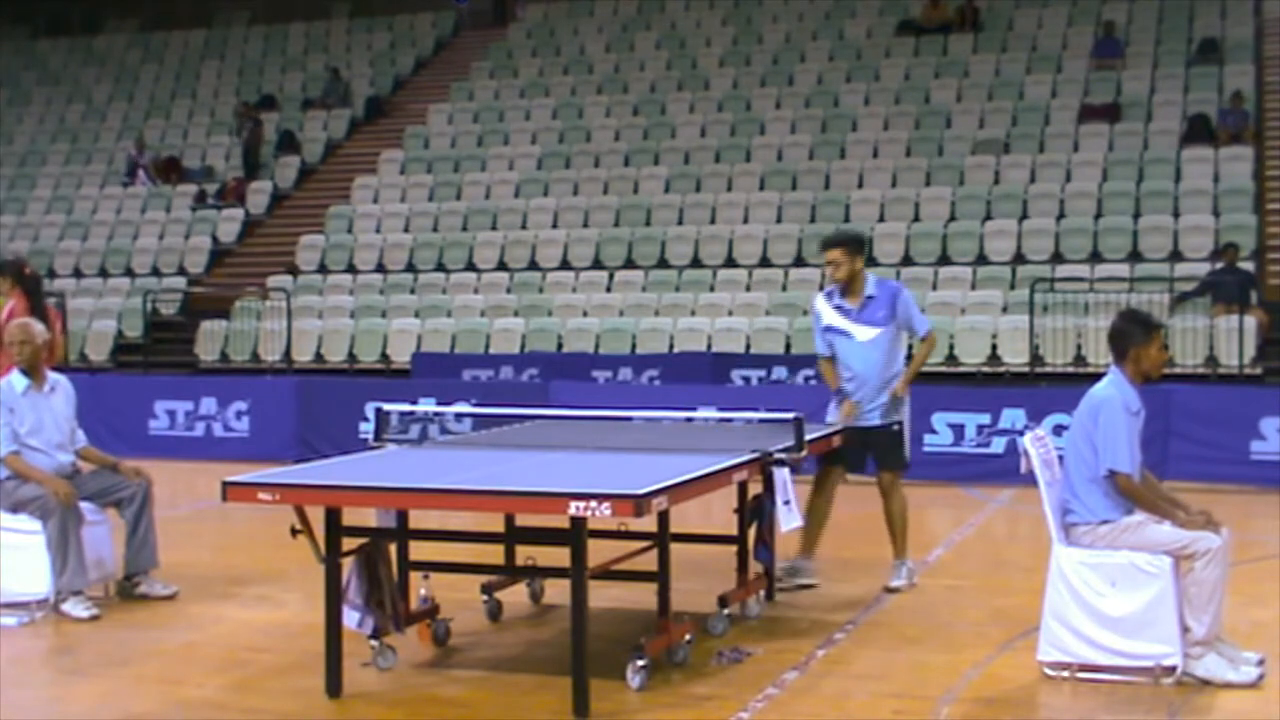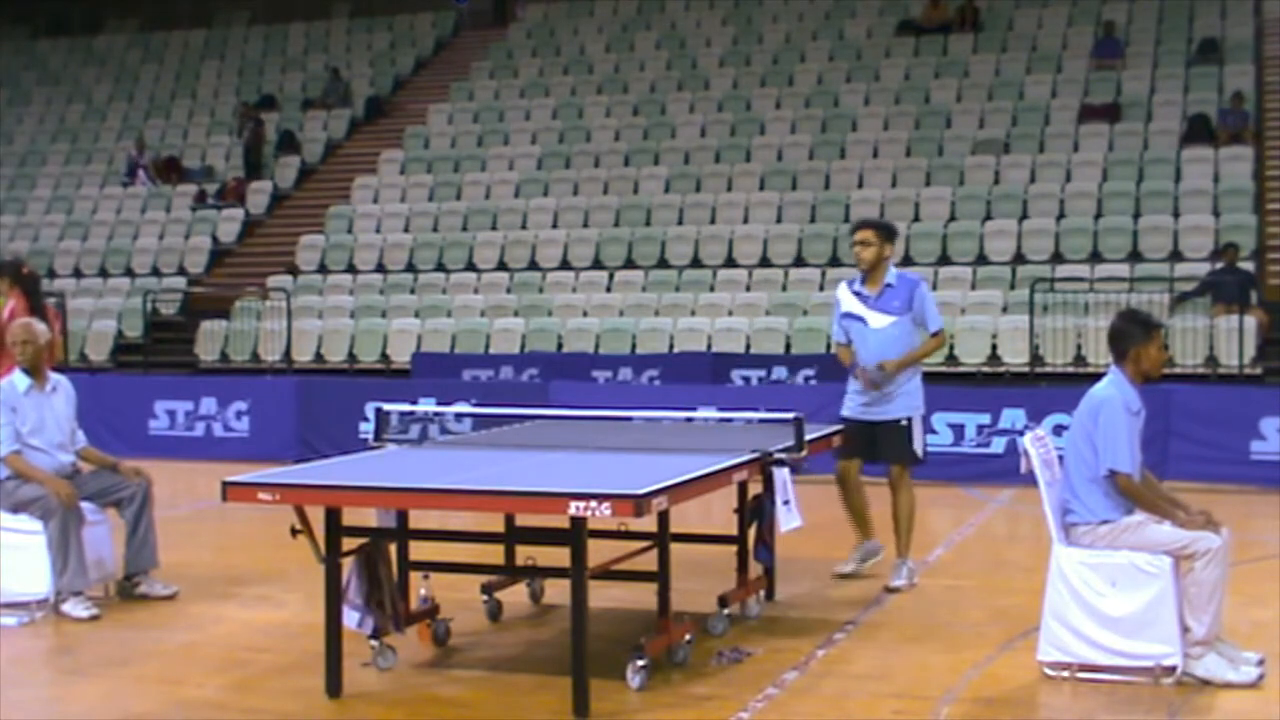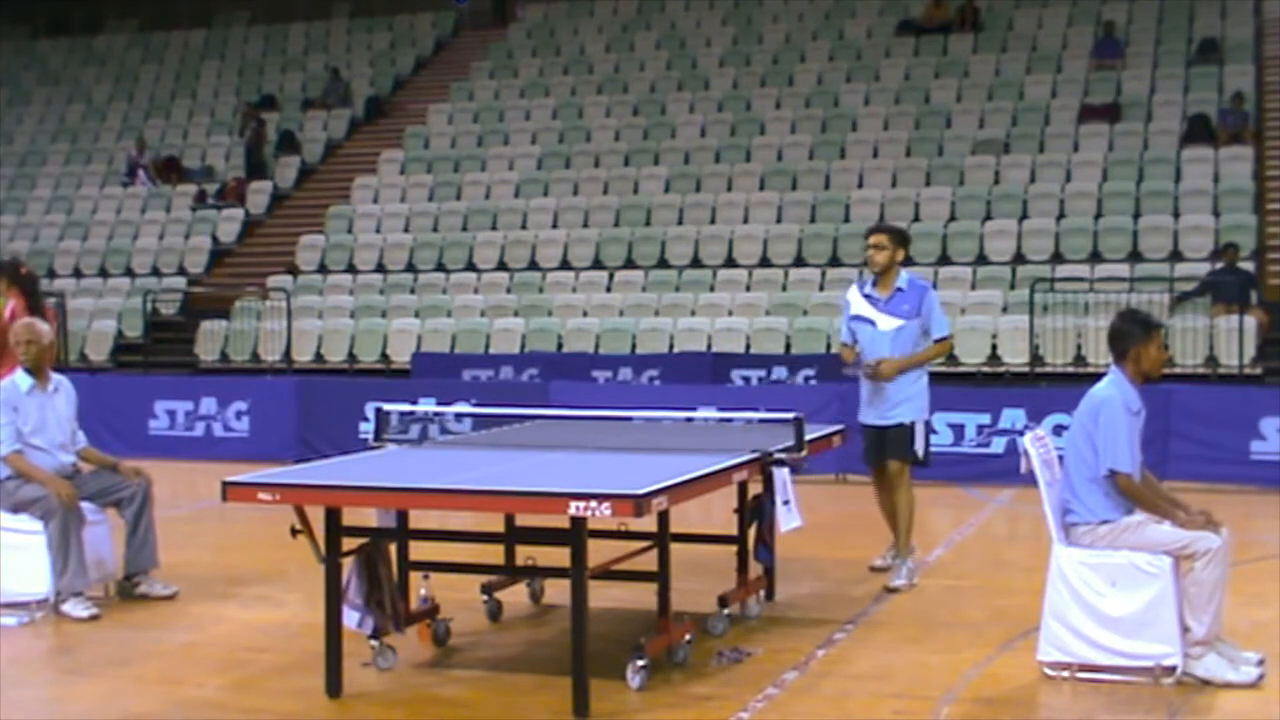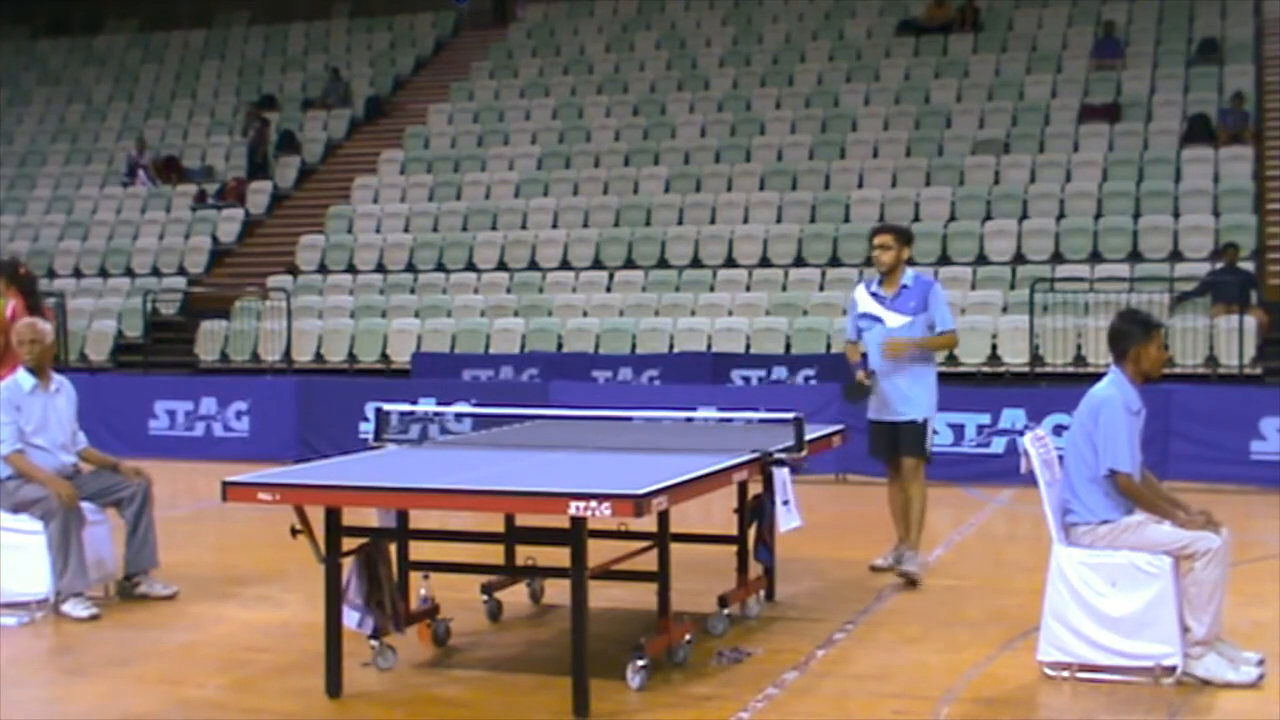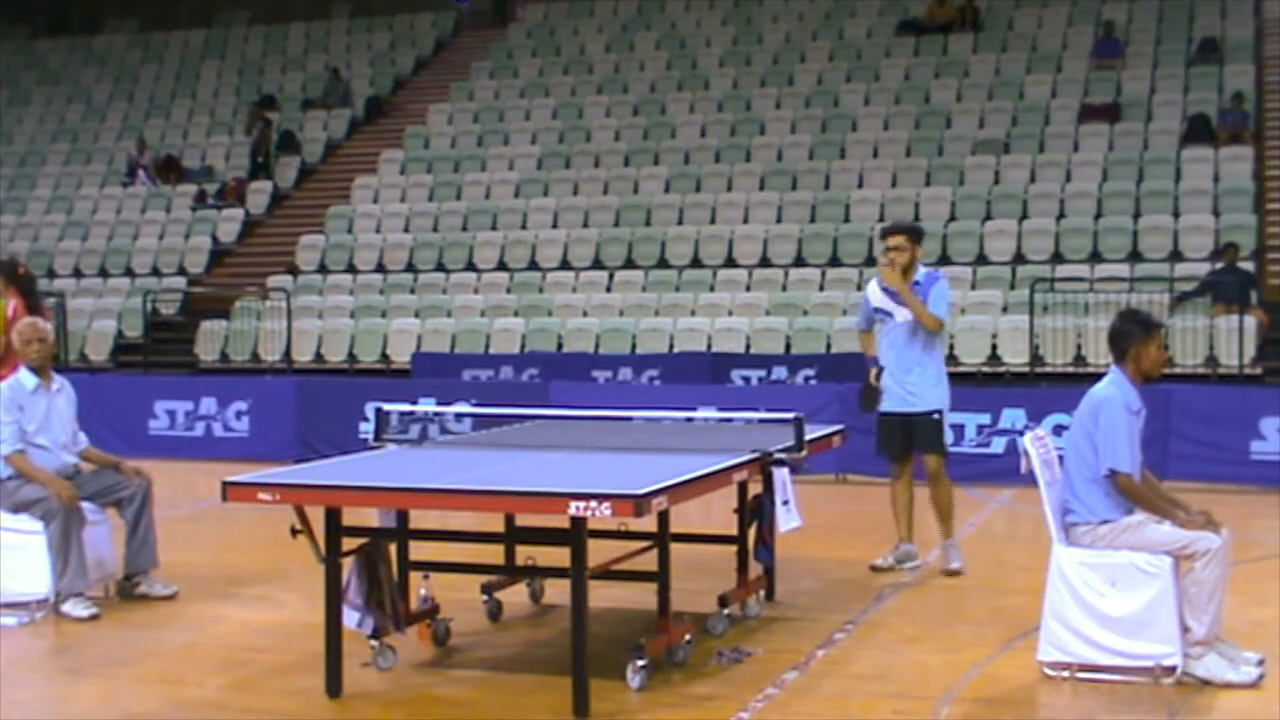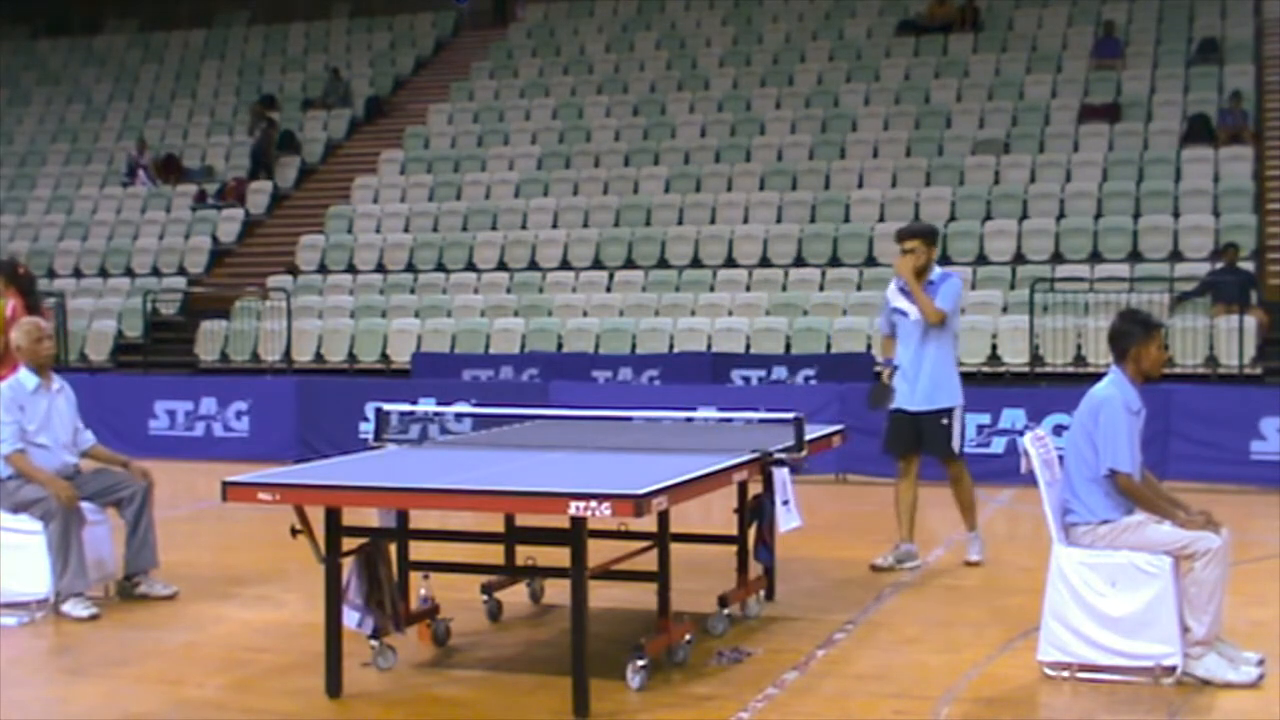
dt=0.2s
person 1, frame 1
left shoulder: (1124, 397)
right shoulder: (1111, 400)
left elbow: (1137, 473)
right elbow: (1123, 482)
left wrist: (1185, 509)
right wrist: (1179, 519)
left hip: (1117, 515)
right hip: (1099, 524)
left knee: (1214, 534)
right knee: (1206, 544)
left ankle: (1206, 638)
right ankle: (1197, 652)
person 1, frame 2
left shoulder: (1124, 397)
right shoulder: (1111, 401)
left elbow: (1138, 472)
right elbow: (1124, 482)
left wrist: (1186, 509)
right wrist: (1179, 519)
left hip: (1117, 515)
right hip: (1098, 524)
left knee: (1214, 534)
right knee: (1206, 543)
left ankle: (1206, 638)
right ankle: (1197, 651)
person 1, frame 3
left shoulder: (1124, 397)
right shoulder: (1111, 400)
left elbow: (1138, 472)
right elbow: (1124, 481)
left wrist: (1186, 509)
right wrist: (1179, 518)
left hip: (1117, 514)
right hip: (1099, 524)
left knee: (1215, 534)
right knee: (1206, 544)
left ankle: (1206, 638)
right ankle: (1196, 651)
person 1, frame 4
left shoulder: (1124, 397)
right shoulder: (1111, 400)
left elbow: (1138, 473)
right elbow: (1124, 482)
left wrist: (1186, 509)
right wrist: (1180, 519)
left hip: (1117, 515)
right hip: (1099, 524)
left knee: (1215, 535)
right knee: (1206, 544)
left ankle: (1206, 638)
right ankle: (1197, 652)
person 1, frame 5
left shoulder: (1125, 397)
right shoulder: (1111, 400)
left elbow: (1138, 472)
right elbow: (1124, 481)
left wrist: (1186, 509)
right wrist: (1180, 519)
left hip: (1117, 515)
right hip: (1099, 524)
left knee: (1215, 534)
right knee: (1206, 544)
left ankle: (1205, 638)
right ankle: (1197, 652)
person 1, frame 6
left shoulder: (1125, 397)
right shoulder: (1112, 400)
left elbow: (1138, 472)
right elbow: (1124, 481)
left wrist: (1186, 509)
right wrist: (1180, 518)
left hip: (1117, 514)
right hip: (1099, 524)
left knee: (1215, 534)
right knee: (1206, 543)
left ankle: (1205, 638)
right ankle: (1197, 651)
person 2, frame 1
left shoulder: (894, 295)
right shoulder: (823, 305)
left elbow: (927, 339)
right elbow: (825, 358)
left wrist: (905, 380)
right wrist: (842, 397)
left hip: (886, 409)
right hip: (844, 410)
left knee: (889, 482)
right knee: (825, 481)
left ankle: (901, 563)
right ankle: (805, 561)
person 2, frame 2
left shoulder: (912, 287)
right shoulder: (845, 292)
left elbow: (939, 337)
right elbow: (842, 346)
left wrist: (902, 363)
right wrist: (858, 368)
left hip: (901, 403)
right hip: (858, 403)
left knee: (898, 477)
right knee: (846, 473)
left ankle: (904, 562)
right ankle: (868, 544)
person 2, frame 3
left shoulder: (921, 293)
right shoulder: (855, 295)
left elbow: (944, 344)
right elbow: (846, 346)
left wrist: (901, 364)
right wrist: (858, 364)
left hip: (907, 404)
right hip: (872, 405)
left knee: (898, 474)
right knee: (880, 477)
left ankle: (904, 562)
right ankle: (901, 545)
person 2, frame 4
left shoulder: (927, 289)
right shoulder: (863, 293)
left elbow: (950, 339)
right elbow: (852, 341)
left wrist: (911, 346)
right wrist: (859, 367)
left hip: (916, 400)
right hip: (882, 401)
left knee: (912, 470)
right knee: (894, 473)
left ankle: (913, 556)
right ankle: (903, 546)
person 2, frame 5
left shoulder: (936, 283)
right shoulder: (874, 289)
left elbow: (933, 326)
right elbow: (864, 328)
left wrist: (899, 286)
right wrist: (872, 362)
left hip: (929, 397)
right hip: (891, 398)
left knee: (934, 467)
right knee: (899, 470)
left ankle: (949, 543)
right ankle: (905, 547)
person 2, frame 6
left shoulder: (949, 282)
right shoulder: (894, 290)
left elbow: (935, 317)
left wrist: (912, 280)
right wrist: (889, 364)
left hip: (941, 397)
right hip: (904, 397)
left knee: (954, 468)
right knee: (905, 470)
left ankle: (973, 535)
right ankle: (906, 547)
person 3, frame 1
left shoulder: (63, 386)
left wrist: (118, 465)
right wrist: (47, 480)
left hip: (69, 476)
left knee: (136, 486)
right knee: (60, 503)
left ankle: (136, 576)
right ankle: (68, 594)
person 3, frame 2
left shoulder: (64, 386)
left wrist: (118, 465)
right wrist: (49, 480)
left hip: (69, 476)
left knee: (136, 486)
right knee: (60, 503)
left ankle: (136, 576)
right ankle: (69, 594)
person 3, frame 3
left shoulder: (65, 387)
left wrist: (118, 465)
right wrist: (50, 480)
left hip: (69, 476)
left knee: (136, 486)
right knee: (61, 503)
left ankle: (136, 576)
right ankle: (68, 594)
person 3, frame 4
left shoulder: (65, 388)
left wrist: (118, 465)
right wrist: (49, 480)
left hip: (69, 476)
left knee: (136, 486)
right knee: (61, 504)
left ankle: (136, 576)
right ankle: (69, 595)
person 3, frame 5
left shoulder: (64, 388)
left wrist: (119, 464)
right wrist: (50, 480)
left hip: (69, 476)
left knee: (136, 486)
right knee: (62, 504)
left ankle: (136, 576)
right ankle: (69, 594)
person 3, frame 6
left shoulder: (63, 389)
left elbow: (83, 441)
left wrist: (126, 463)
right wrist: (50, 481)
left hip: (70, 476)
left knee: (136, 486)
right knee: (62, 504)
left ankle: (136, 576)
right ankle: (69, 594)
